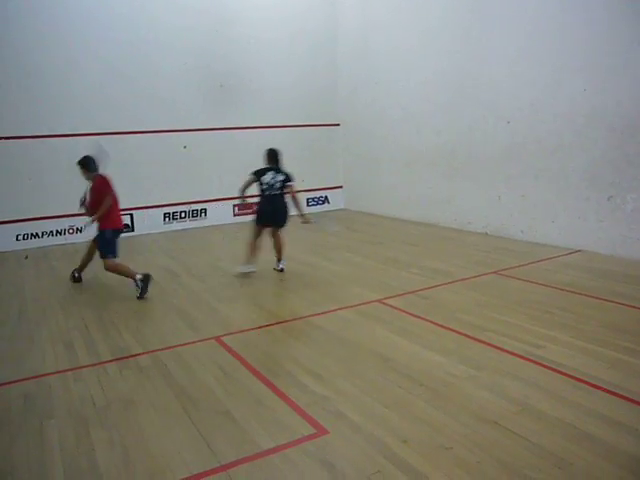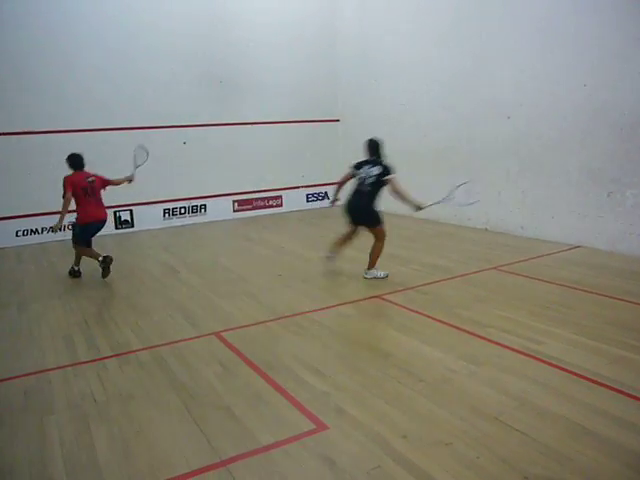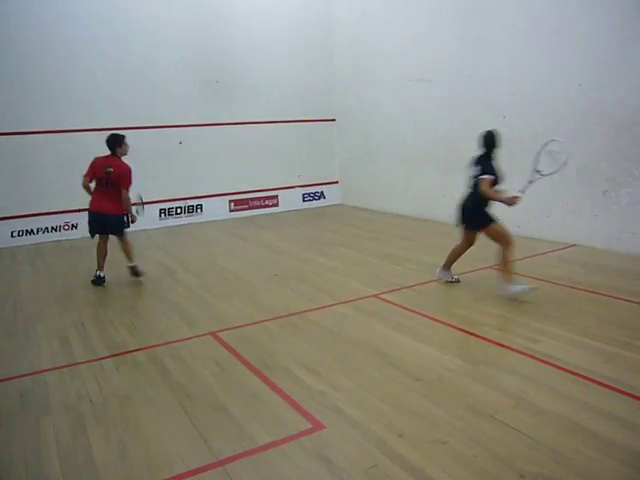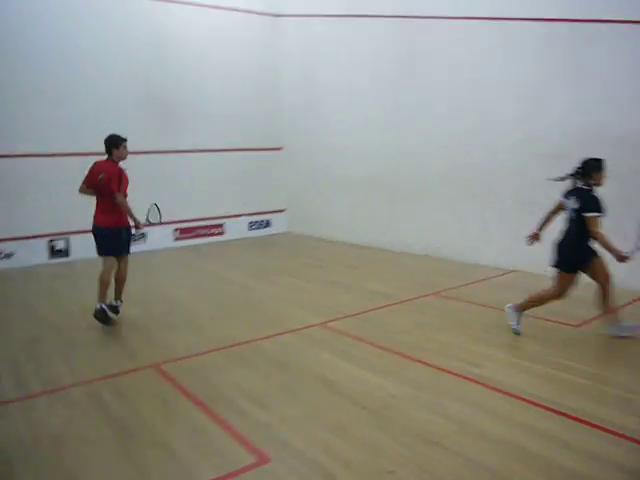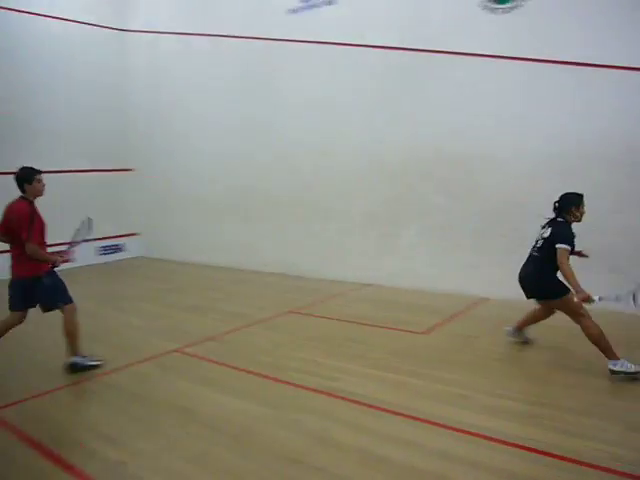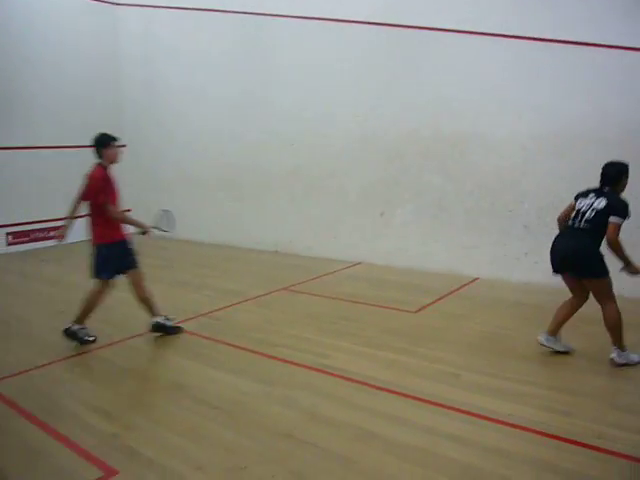
dt=0.4s
person 1, frame 1
left shoulder: (100, 180)
right shoulder: (94, 187)
left elbow: (110, 199)
right elbow: (90, 212)
left wrist: (97, 216)
right wrist: (85, 205)
left hip: (110, 226)
right hip: (106, 226)
left knee: (109, 263)
right knee: (93, 247)
left ankle: (139, 278)
right ankle: (78, 273)
person 1, frame 2
left shoulder: (69, 179)
right shoulder: (95, 177)
left elbow: (68, 198)
right elbow: (115, 182)
left wrist: (60, 221)
right wrist: (127, 178)
left hip: (87, 219)
right hip: (102, 217)
left knee: (79, 246)
right knee: (82, 240)
left ankle: (102, 259)
right ankle: (76, 268)
person 1, frame 3
left shoulder: (97, 162)
right shoulder: (125, 168)
left elbow: (85, 183)
right elbow: (124, 195)
right wrist: (130, 213)
left hip: (96, 209)
right hip: (116, 211)
left knee: (103, 239)
right knee: (123, 238)
left ankle: (100, 273)
right ankle: (132, 265)
person 1, frame 4
left shoulder: (96, 166)
right shoulder: (118, 172)
left elbow: (83, 189)
right elbow: (119, 199)
right wrist: (135, 219)
left hip: (99, 223)
right hip: (117, 224)
left knee: (108, 264)
right knee: (122, 262)
left ankle: (101, 306)
right ankle: (116, 303)
person 1, frame 5
right shoulder: (29, 212)
right elbow: (31, 249)
right wrist: (54, 259)
left hip: (19, 272)
right hip: (38, 271)
right knee: (69, 310)
right ankle: (75, 358)
person 1, frame 6
left shoulder: (96, 174)
right shoulder: (102, 176)
left elbow: (78, 202)
right elbow: (112, 212)
left wrist: (66, 226)
right wrist: (139, 225)
left hip: (115, 237)
right hip: (108, 239)
left knee: (136, 278)
right knee: (103, 285)
left ankle: (157, 320)
right ankle: (76, 326)
person 2, frame 1
left shoulder: (259, 172)
right shoulder: (285, 175)
left elbow: (243, 188)
right elbow: (293, 196)
left wrist: (242, 197)
right wrist: (302, 214)
left hip: (265, 208)
right hip: (280, 208)
left knee: (256, 236)
right knee: (275, 234)
left ankle: (249, 265)
right ankle: (279, 263)
person 2, frame 2
left shoulder: (360, 165)
right shoulder: (384, 168)
left elbow: (342, 181)
right elbow: (396, 190)
left wrist: (335, 196)
right wrist: (413, 204)
left hip: (353, 204)
right hip: (366, 207)
left knee: (353, 231)
right knee: (380, 237)
left ankle: (333, 252)
right ankle: (370, 270)
person 2, frame 3
left shoulder: (480, 160)
right shoulder: (488, 166)
right elbow: (484, 190)
left wrist: (497, 192)
right wrist: (504, 200)
left hip: (470, 207)
right hip: (476, 210)
left knee: (467, 243)
right knee: (507, 242)
left ankle: (444, 272)
right ankle: (509, 285)
person 2, frame 4
left shoulder: (574, 192)
right shoulder: (591, 200)
left elbow: (552, 212)
right elbow: (595, 231)
left wrist: (538, 230)
right wrist: (615, 252)
left hip: (580, 248)
right hip: (573, 250)
left knee: (605, 280)
right knee: (558, 292)
left ankle: (614, 325)
right ankle: (516, 309)
person 2, frame 5
left shoulder: (553, 223)
right shoulder: (564, 232)
right elbow: (562, 263)
left wrist: (572, 251)
right wrist: (579, 290)
left hip: (528, 274)
right hip: (540, 279)
left knee: (548, 308)
right knee: (582, 316)
left ankle: (516, 330)
right ankle: (614, 362)
person 2, frame 6
left shoulder: (585, 194)
right shoulder: (619, 204)
left elbow: (561, 218)
right elbow: (612, 239)
left hip: (559, 247)
right hip: (584, 251)
left knee: (579, 296)
right knee: (607, 301)
left ankle: (550, 336)
right ankle: (620, 352)
